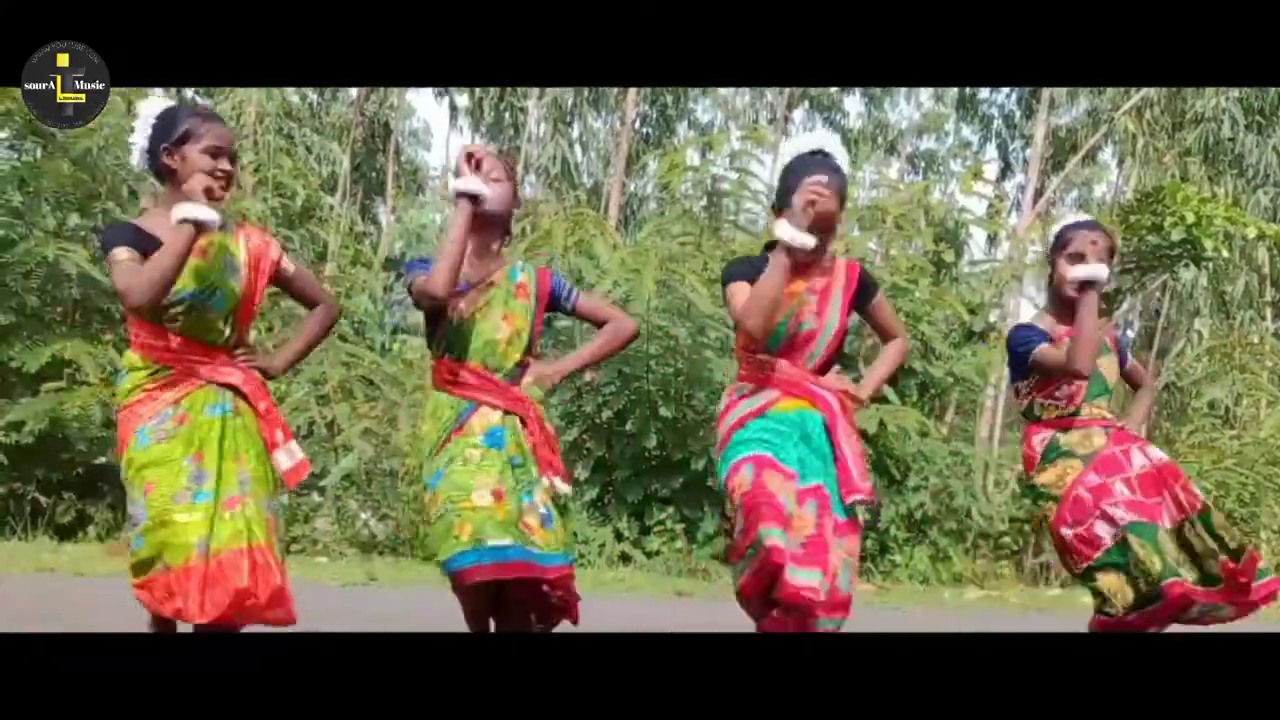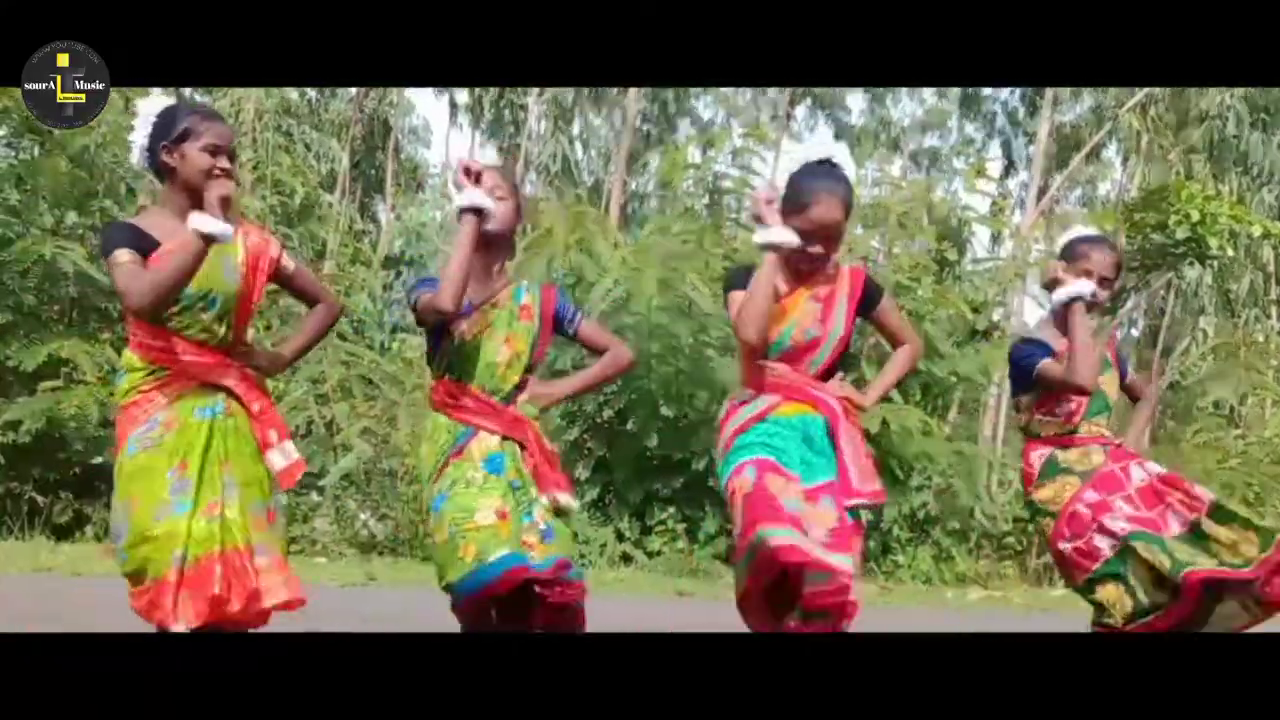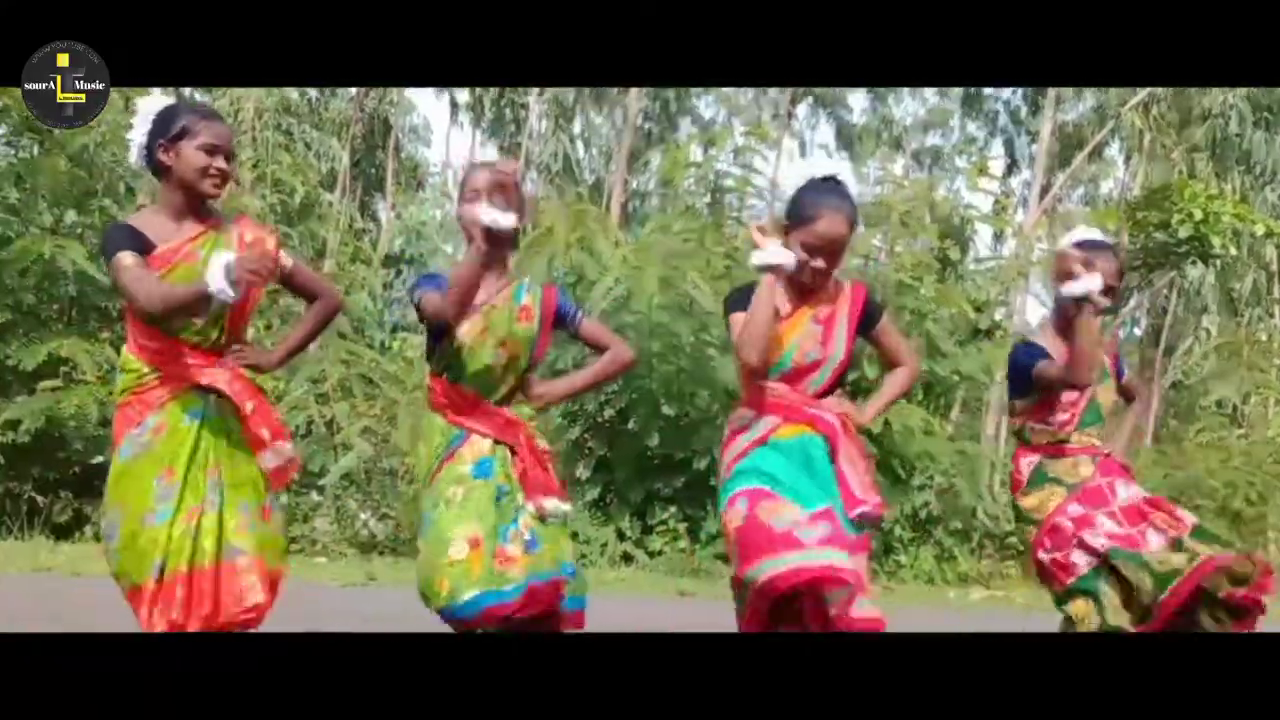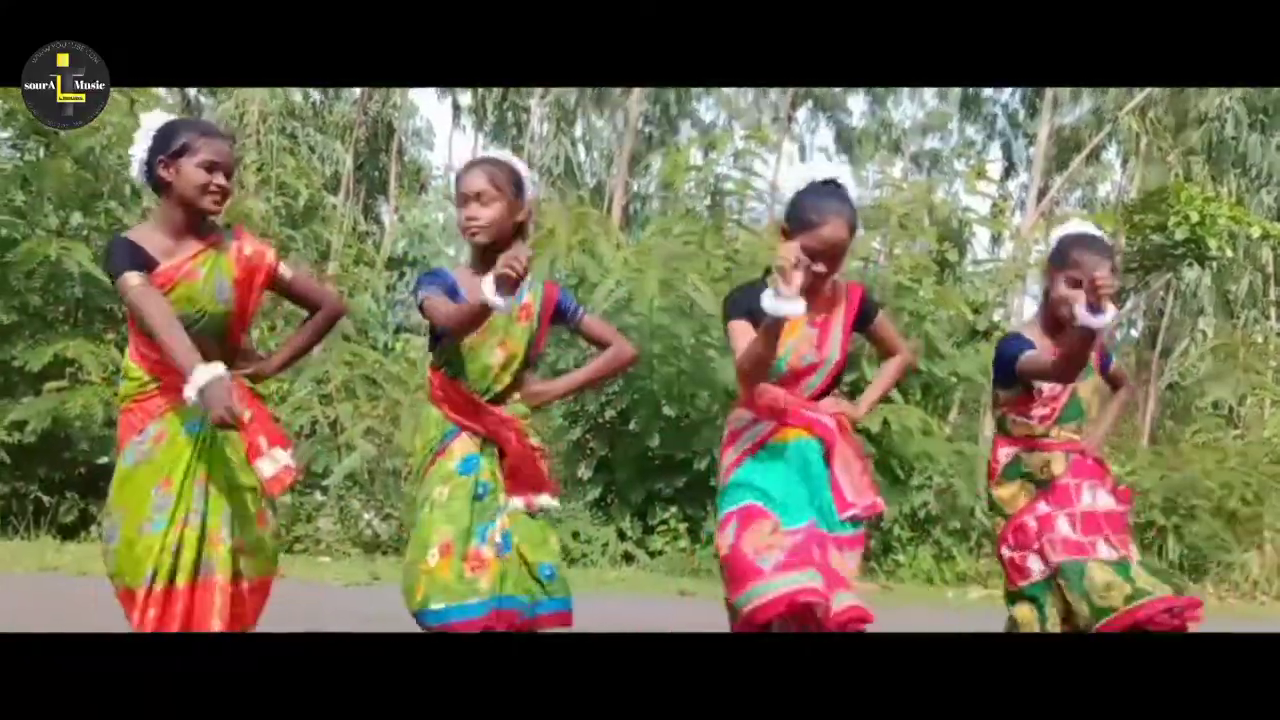
dt=0.1s
person 1, frame 1
left shoulder: (246, 242)
right shoulder: (128, 235)
left elbow: (325, 305)
right elbow: (139, 297)
left wrist: (279, 360)
right wrist: (189, 216)
left hip: (232, 410)
right hip: (161, 404)
left knee: (233, 537)
right knee: (179, 531)
right ankle: (167, 623)
person 1, frame 2
left shoulder: (246, 241)
right shoulder: (128, 235)
left elbow: (327, 303)
right elbow: (141, 299)
left wrist: (278, 358)
right wrist: (203, 227)
left hip: (228, 410)
right hip: (159, 406)
left knee: (230, 540)
right knee: (168, 536)
person 1, frame 3
left shoulder: (242, 237)
right shoulder: (127, 235)
left elbow: (328, 298)
right elbow: (148, 300)
left wrist: (273, 356)
right wrist: (221, 279)
left hip: (225, 410)
right hip: (155, 408)
left knee: (227, 537)
right knee: (156, 540)
person 1, frame 4
left shoulder: (242, 252)
right shoulder: (129, 251)
left elbow: (329, 305)
right elbow: (159, 322)
left wrist: (272, 363)
right wrist: (205, 381)
left hip: (226, 420)
right hip: (158, 415)
left knee: (225, 544)
right knee: (153, 546)
person 2, frame 1
left shoulder: (536, 279)
right shoulder: (426, 271)
left elbow: (624, 325)
right elbow: (436, 291)
left wrist: (558, 368)
right wrist: (466, 201)
left hip: (519, 434)
right hip: (459, 429)
left knee: (526, 573)
right knee: (478, 548)
person 2, frame 2
left shoulder: (539, 300)
right shoulder: (431, 291)
left elbow: (621, 354)
right elbow: (444, 307)
left wrist: (555, 390)
right wrist: (470, 215)
left hip: (518, 453)
right hip: (459, 451)
left knee: (532, 592)
right knee: (482, 570)
person 2, frame 3
left shoulder: (541, 298)
right shoulder: (434, 286)
left elbow: (621, 353)
right elbow: (449, 308)
left wrist: (554, 390)
right wrist: (491, 229)
left hip: (515, 452)
right hip: (455, 451)
left knee: (533, 584)
right knee: (462, 572)
person 2, frame 4
left shoulder: (542, 295)
right shoulder: (438, 282)
left elbow: (623, 349)
right elbow: (449, 320)
left wrist: (553, 388)
right wrist: (494, 291)
left hip: (511, 449)
right hip: (449, 448)
left knee: (519, 590)
right knee: (446, 575)
person 3, frame 1
left shoulder: (849, 277)
right shoulder: (746, 272)
left elbow: (899, 340)
right elbow: (754, 326)
left wrist: (863, 389)
right wrist: (789, 240)
left hip: (821, 433)
right hip: (758, 425)
left knee: (821, 567)
person 3, frame 2
left shoulder: (854, 284)
right shoulder: (747, 280)
left elbow: (910, 345)
right elbow: (751, 334)
left wrist: (868, 396)
right wrist: (775, 245)
left hip: (824, 438)
right hip: (761, 430)
left knee: (828, 572)
person 3, frame 3
left shoulder: (856, 302)
right shoulder: (747, 300)
left elbow: (907, 366)
right elbow: (753, 358)
left wrist: (867, 413)
right wrist: (771, 271)
left hip: (827, 458)
right hip: (762, 449)
left knee: (836, 590)
person 3, frame 4
left shoulder: (852, 301)
right shoulder: (746, 300)
left elbow: (900, 355)
right elbow: (749, 369)
left wrist: (860, 407)
right wrist: (782, 299)
left hip: (823, 459)
right hip: (760, 452)
left knee: (829, 589)
right knee: (758, 560)
person 4, frame 1
left shoulder: (1105, 333)
right shoulder: (1025, 335)
left elbow: (1145, 383)
right elbow: (1079, 367)
left wrist: (1130, 431)
right wrist: (1085, 288)
left hip: (1116, 455)
right hip: (1065, 467)
person 4, frame 2
left shoulder: (1107, 347)
right shoulder: (1028, 348)
left elbow: (1145, 393)
right elbow: (1080, 382)
left wrist: (1129, 446)
right wrist: (1074, 301)
left hip: (1115, 472)
right hip: (1067, 483)
person 4, frame 3
left shoulder: (1106, 349)
right shoulder: (1029, 353)
left elbow: (1139, 399)
right elbow: (1082, 379)
left wrist: (1117, 450)
right wrist: (1078, 296)
left hip: (1105, 482)
right hip: (1054, 488)
person 4, frame 4
left shoulder: (1091, 345)
right shoulder: (1017, 346)
left elbow: (1123, 383)
right elbow: (1060, 370)
left wrist: (1096, 435)
right wrist: (1093, 317)
left hip: (1082, 477)
right hip: (1030, 483)
